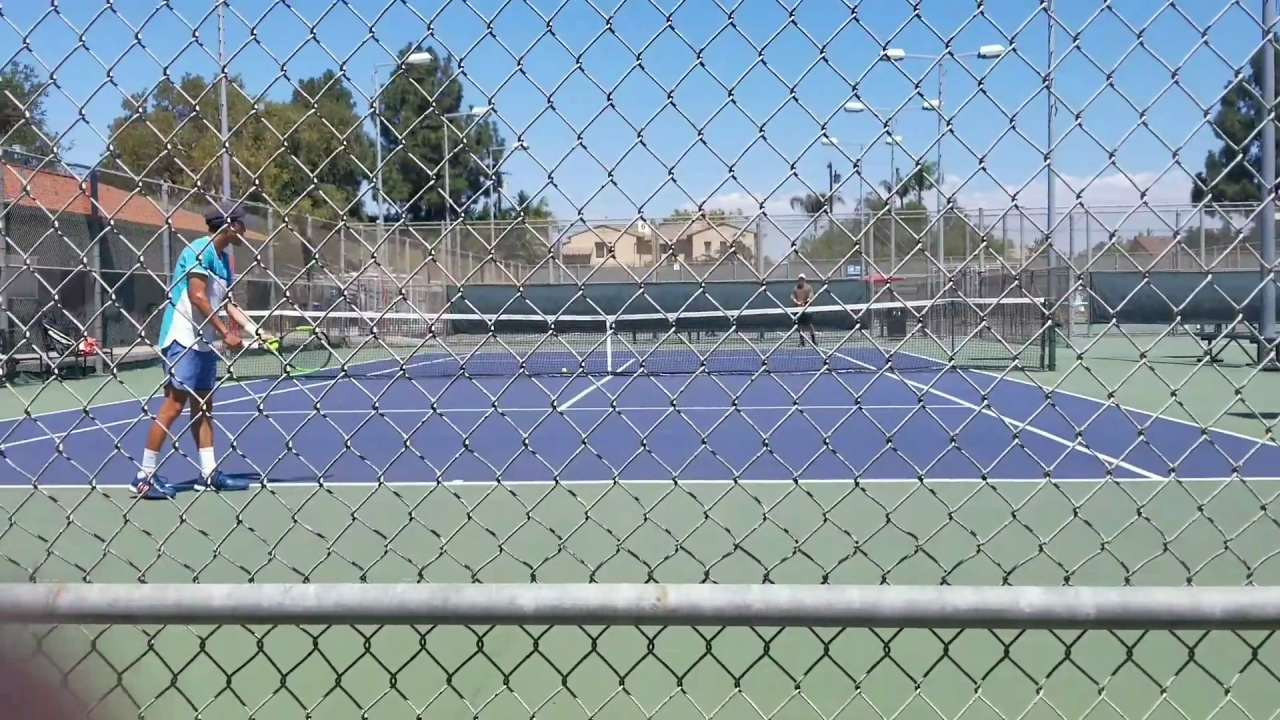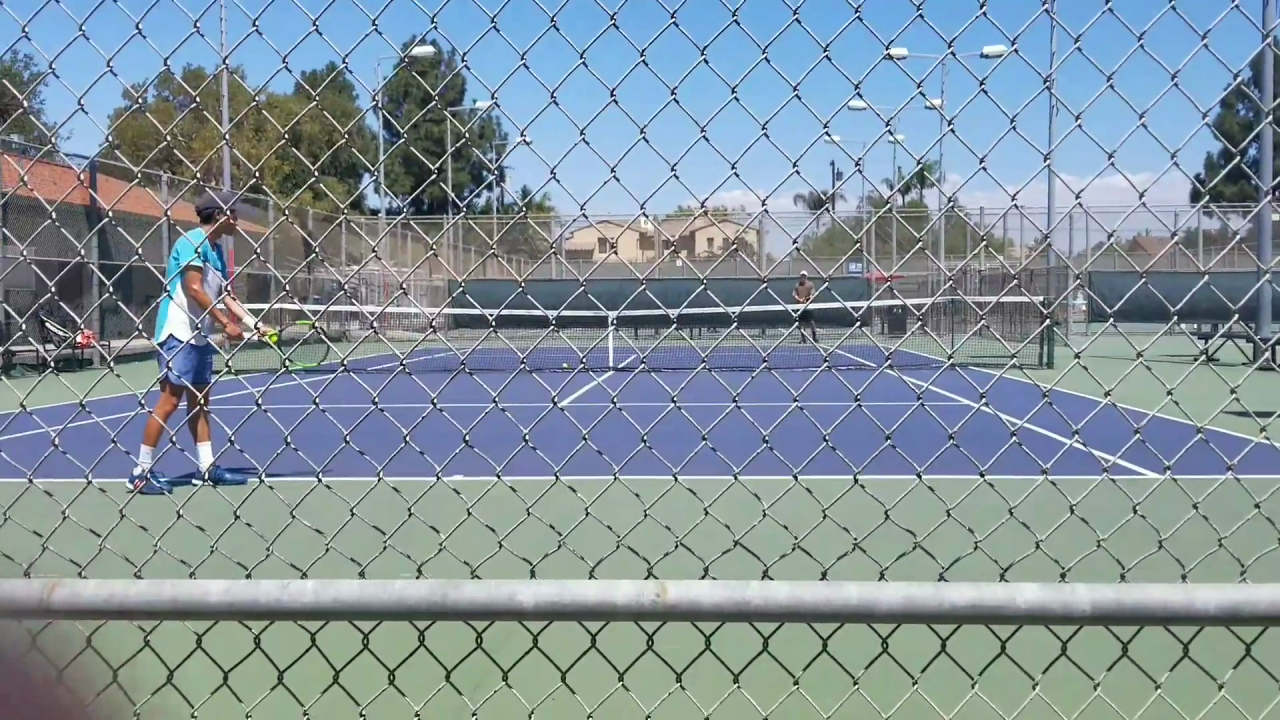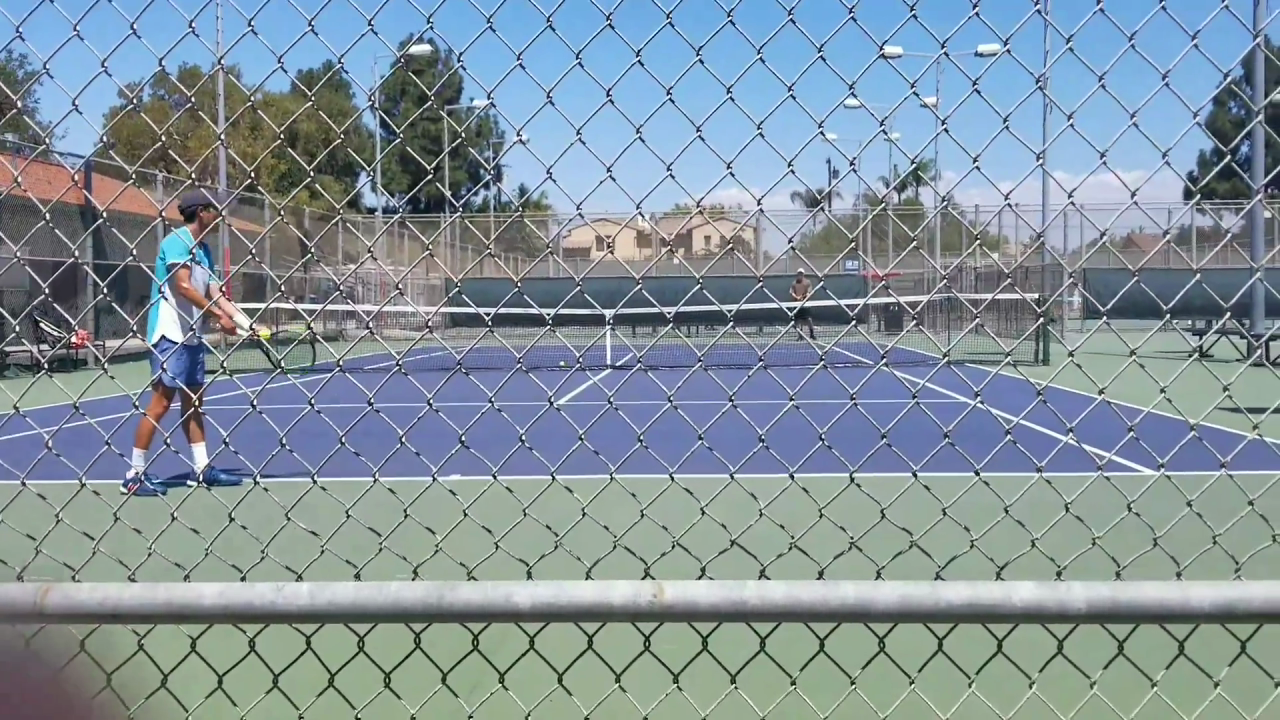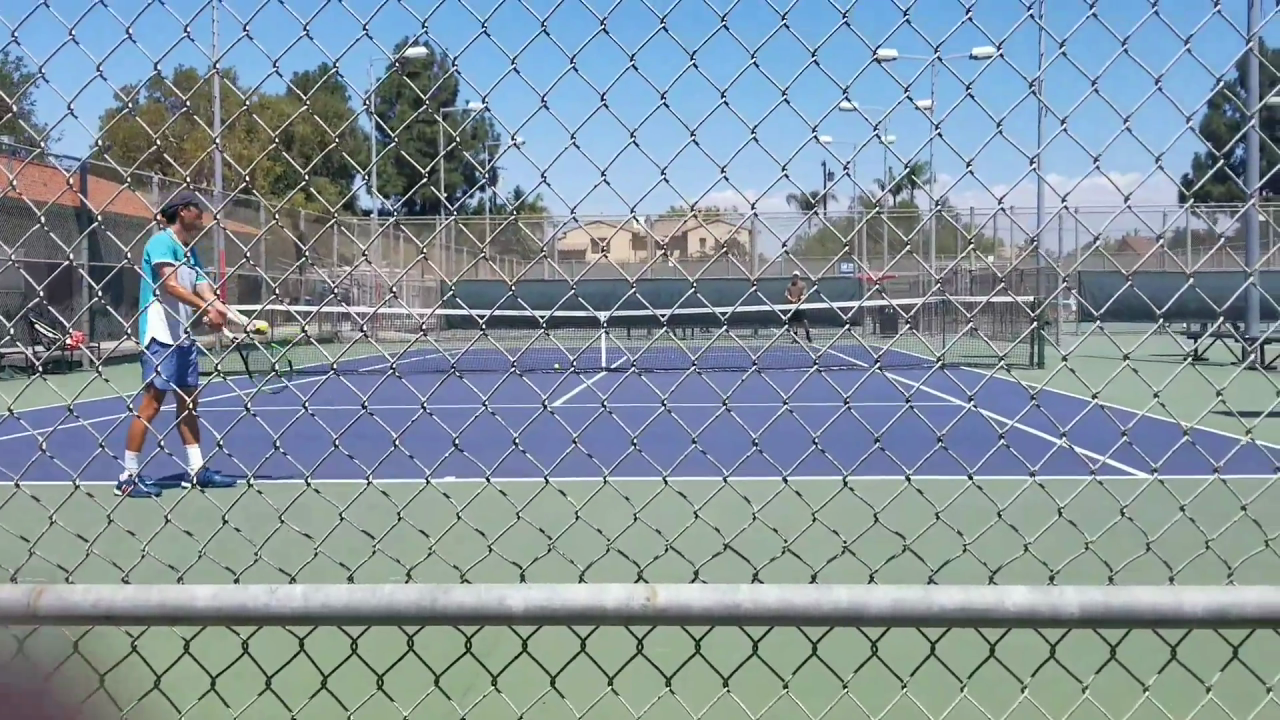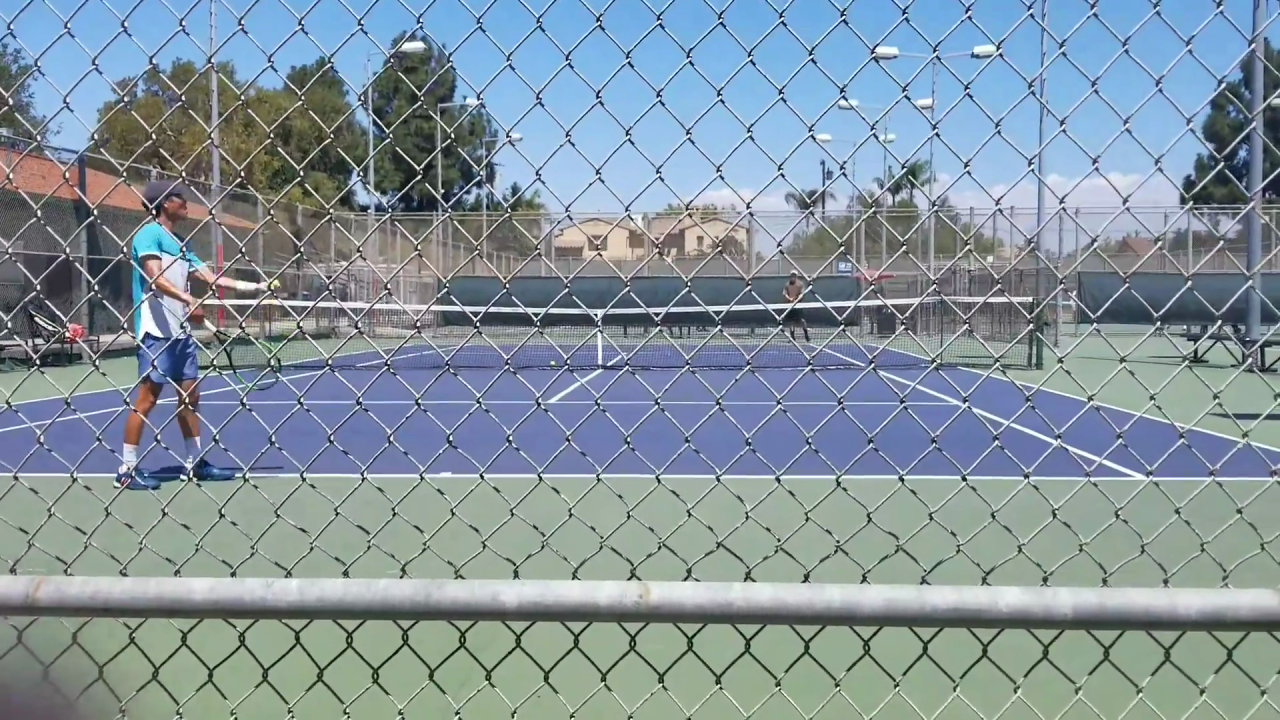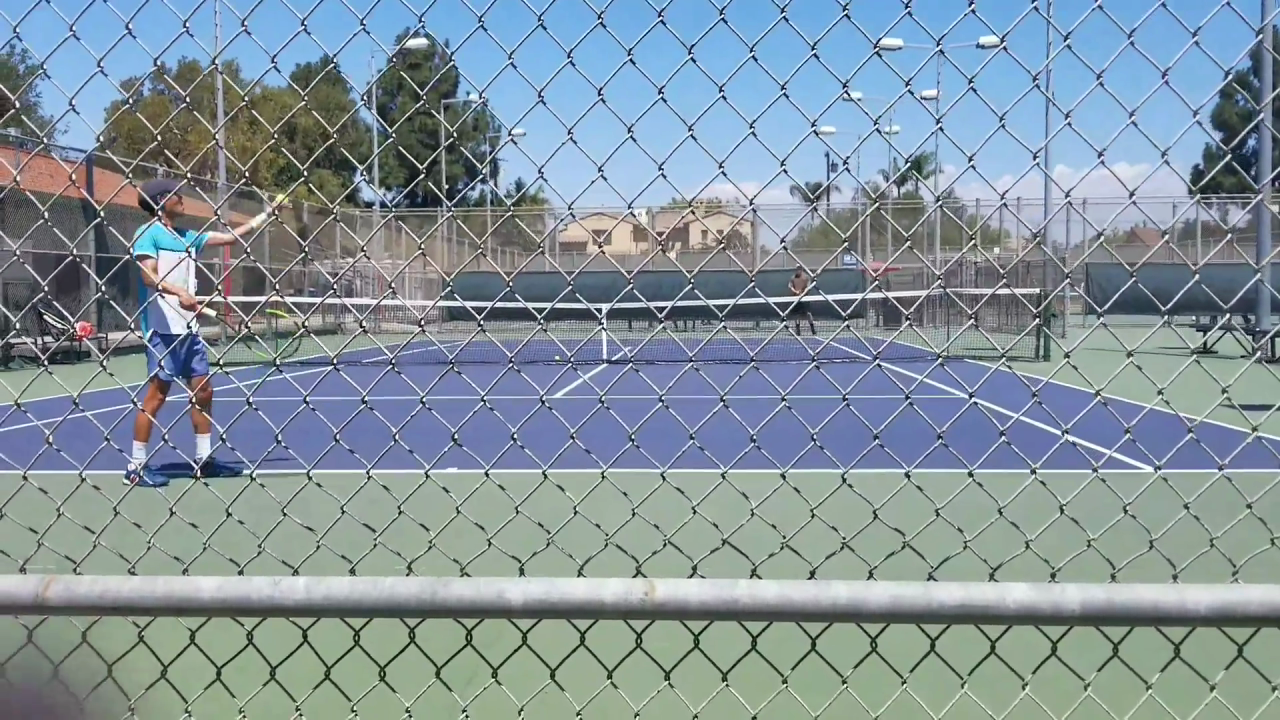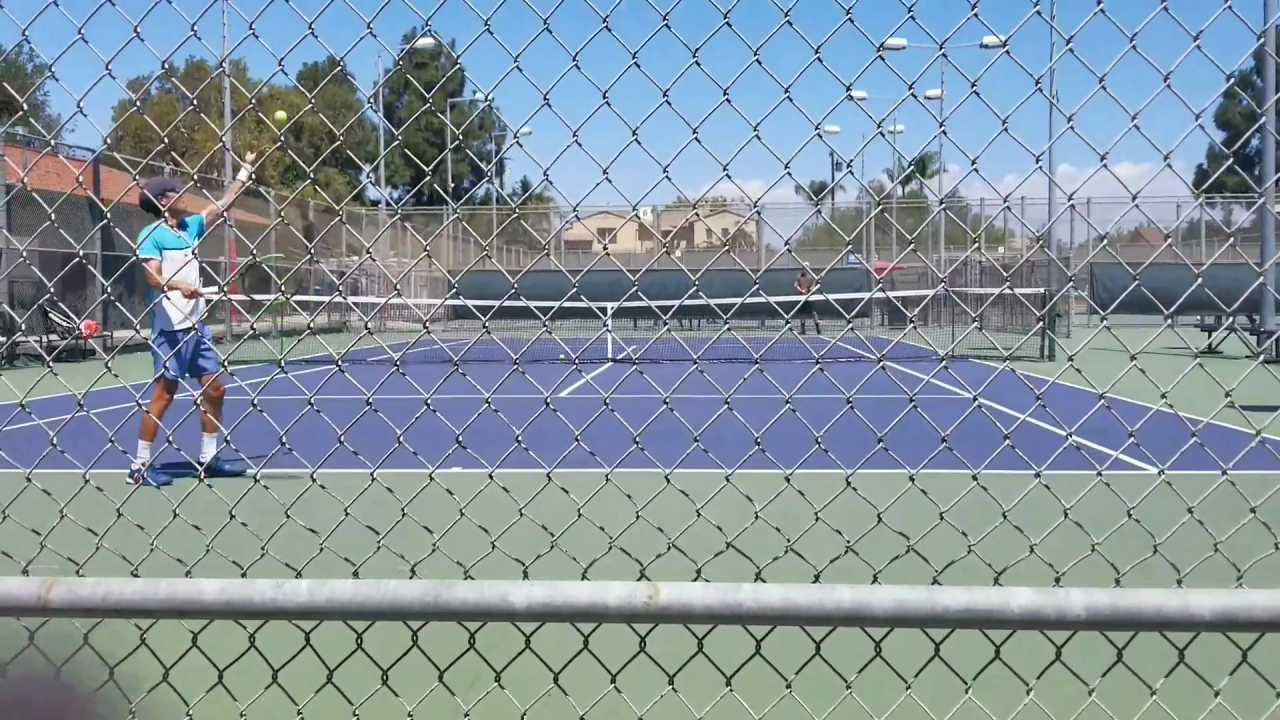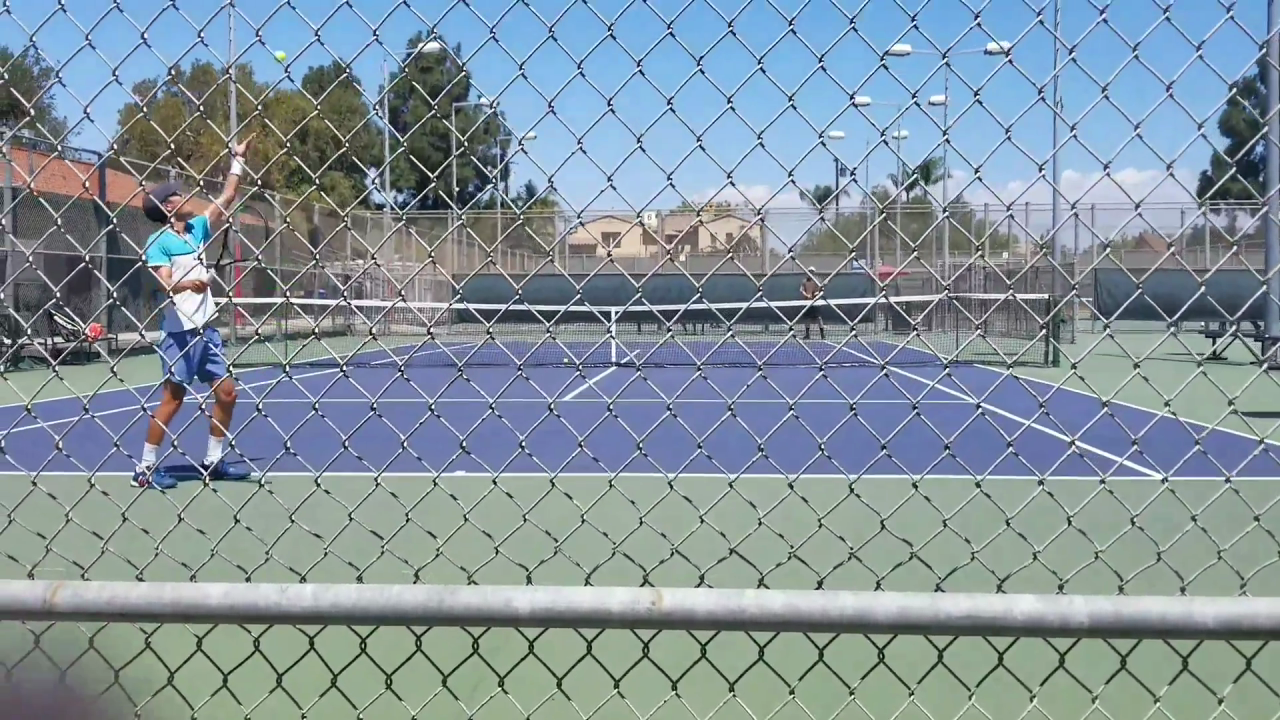
dt=0.1s
person 1, frame 1
left shoulder: (224, 260)
right shoulder: (200, 250)
left elbow: (228, 304)
right elbow: (198, 297)
left wrist: (257, 331)
right wrist: (226, 333)
left hip: (204, 342)
right hip: (182, 340)
left knee: (204, 407)
right knee: (174, 406)
left ankle: (209, 473)
right ankle: (145, 476)
person 1, frame 2
left shoulder: (217, 251)
right shoulder: (192, 241)
left elbow: (225, 296)
right elbow: (194, 289)
left wrist: (254, 324)
right wrist: (225, 323)
left hip: (200, 336)
right hip: (178, 334)
left knee: (200, 402)
right knee: (170, 401)
left ankle: (208, 468)
right ankle: (142, 472)
person 1, frame 3
left shoulder: (203, 250)
right shoulder: (177, 240)
left elbow: (216, 295)
right elbow: (183, 286)
left wrist: (247, 324)
right wrist: (219, 316)
left hip: (192, 336)
right hip: (169, 335)
left knee: (193, 403)
right knee: (161, 402)
left ankle: (201, 469)
right ankle: (134, 474)
person 1, frame 4
left shoulder: (190, 252)
right shoulder: (162, 243)
left elbow: (207, 293)
right elbow: (170, 285)
right wrist: (206, 309)
left hip: (182, 339)
right hip: (159, 338)
left knee: (188, 404)
right knee: (151, 406)
left ankle: (195, 470)
right ankle: (128, 476)
person 1, frame 5
left shoulder: (179, 243)
right shoulder: (148, 234)
left elbow: (210, 277)
right elbow: (153, 278)
left wrist: (253, 286)
right wrist: (188, 300)
left hip: (182, 331)
right hip: (156, 331)
left knee: (190, 396)
right knee: (147, 398)
left ankle: (195, 462)
right ankle: (127, 469)
person 1, frame 6
left shoulder: (186, 236)
right shoulder: (148, 234)
left elbow: (229, 237)
right elbow: (149, 276)
left wrist: (264, 216)
right wrist: (181, 295)
left hip: (191, 330)
right hip: (164, 330)
left knee: (203, 392)
right knee: (156, 396)
left ankle: (205, 459)
right ankle: (137, 468)
person 1, frame 7
left shoulder: (190, 228)
right shoulder: (152, 235)
left elbow: (225, 202)
right elbow: (153, 278)
left wrist: (246, 168)
right wrist: (178, 286)
left hip: (197, 325)
right hip: (170, 327)
left knee: (215, 389)
right knee: (164, 395)
left ankle: (208, 459)
right ankle: (140, 466)
person 1, frame 8
left shoulder: (198, 230)
right shoulder: (159, 242)
left elbow: (228, 196)
right elbow: (166, 284)
left wrist: (238, 158)
right wrist: (189, 283)
left hip: (206, 330)
right hip: (180, 333)
left knee: (227, 392)
right knee: (174, 399)
left ankle: (214, 462)
right ankle: (145, 468)
